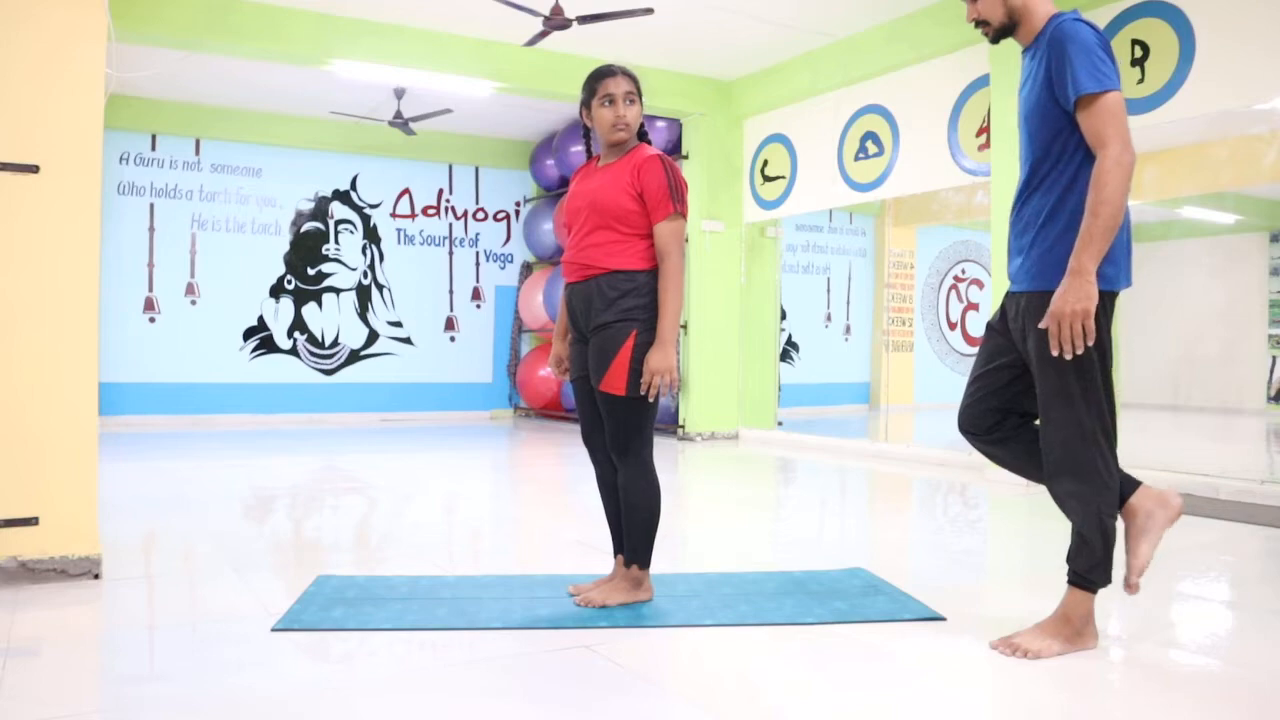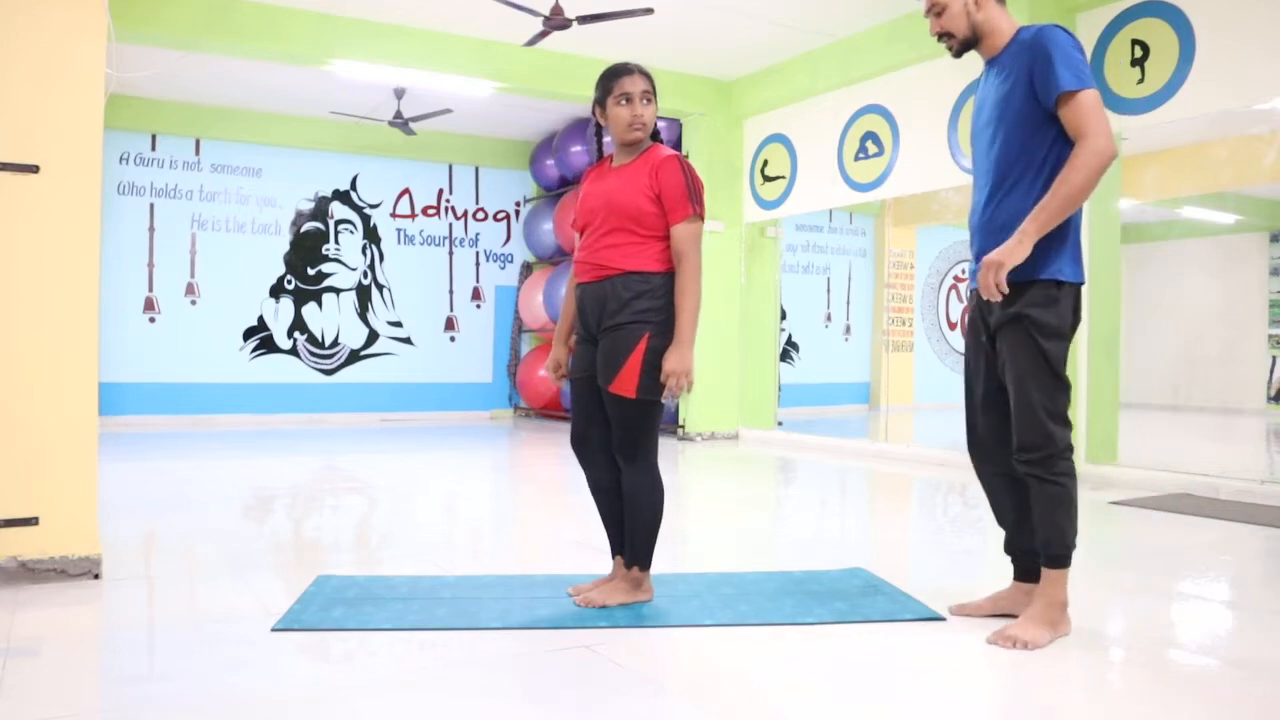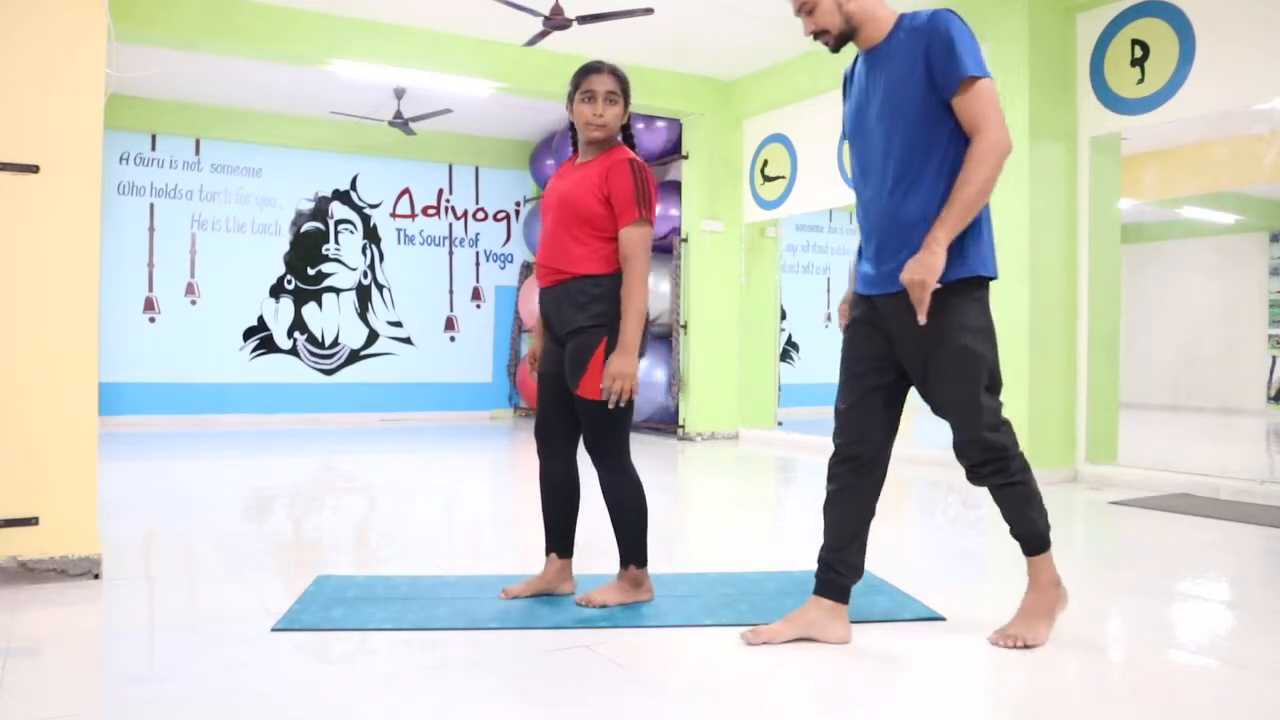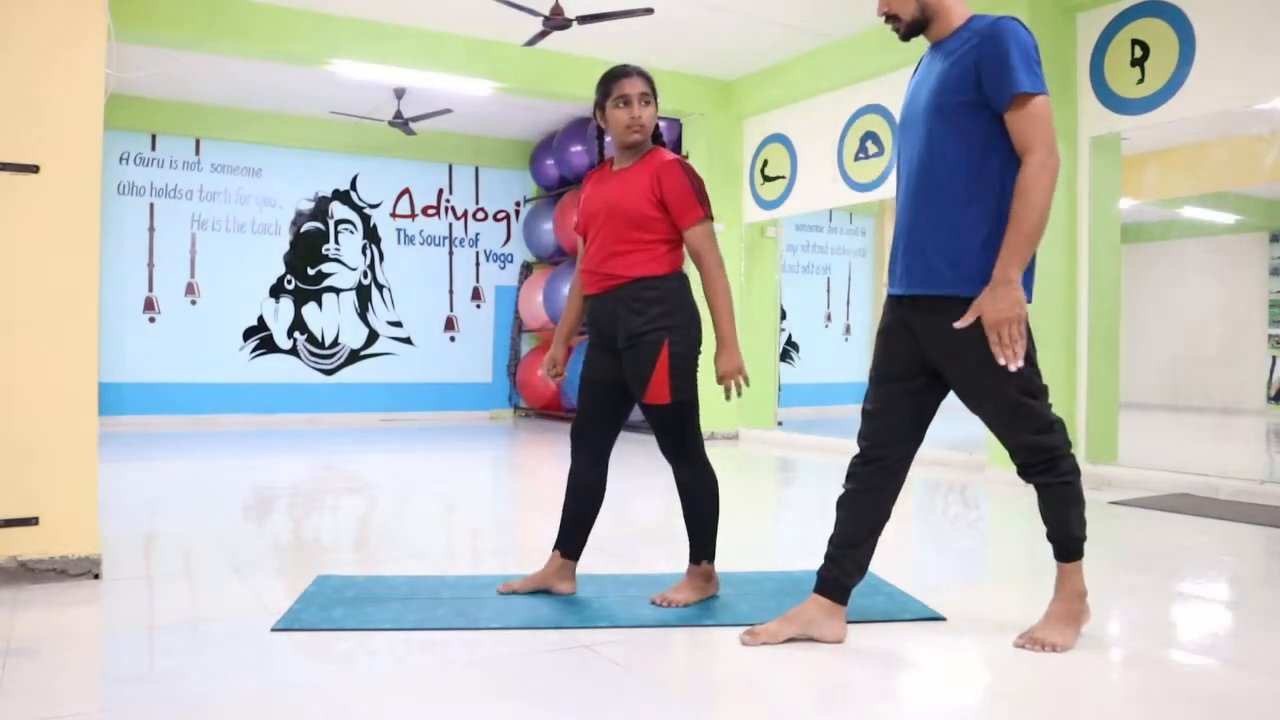
dt=1s
person 1, frame 1
right shoulder: (1037, 56)
left elbow: (1115, 155)
left wrist: (1080, 274)
left hip: (1066, 285)
right hip: (1028, 285)
left knee: (1073, 440)
right knee: (983, 418)
left ankle: (1077, 615)
right ankle: (1135, 502)
person 1, frame 2
right shoulder: (988, 78)
left elbow: (1098, 145)
left wrist: (1024, 238)
left hip: (1038, 283)
right hip: (992, 287)
left knee: (1038, 440)
right knee: (991, 444)
left ankle: (1052, 601)
right ankle: (1026, 581)
person 1, frame 3
right shoulder: (856, 76)
left elbow: (992, 140)
left wrist: (935, 246)
left hip: (942, 286)
right hip: (876, 292)
left knee: (981, 438)
right knee: (855, 447)
left ankle: (1044, 582)
right ankle: (829, 604)
person 1, frame 4
right shoulder: (928, 65)
left elbow: (1040, 160)
left wrist: (1007, 280)
left hip: (979, 299)
right hip: (912, 298)
left knee: (1037, 445)
right knee: (878, 450)
left ankle: (1071, 594)
right ankle: (828, 603)
person 2, frame 1
left shoulder: (653, 166)
right shoulder: (582, 178)
left elbow: (671, 260)
left wrist: (666, 343)
right wrist: (561, 335)
left hip: (629, 313)
right hip: (587, 317)
left knee: (629, 450)
right knee: (599, 447)
left ankle: (636, 578)
right ankle: (621, 567)
person 2, frame 2
left shoulder: (669, 167)
right shoulder: (592, 178)
left elbow: (688, 262)
left wrist: (683, 345)
right wrist: (561, 338)
left hip: (641, 313)
right hip: (593, 318)
left knee: (633, 450)
right knee: (589, 445)
left ankle: (637, 578)
right ankle: (621, 565)
person 2, frame 3
left shoulder: (626, 169)
right shoulder: (564, 173)
left elbow: (636, 265)
left wrist: (628, 349)
right wrist: (541, 333)
left hip: (601, 315)
right hip: (564, 319)
left knee: (607, 450)
right knee: (552, 444)
left ankle: (634, 577)
right ankle: (557, 568)
person 2, frame 4
left shoulder: (670, 170)
right shoulder: (593, 183)
left elbow: (708, 259)
left wrist: (727, 344)
right wrist: (560, 340)
left hip: (658, 318)
right hip: (606, 325)
left knee: (681, 447)
right knee: (587, 444)
left ankle: (703, 573)
right ankle: (561, 567)
